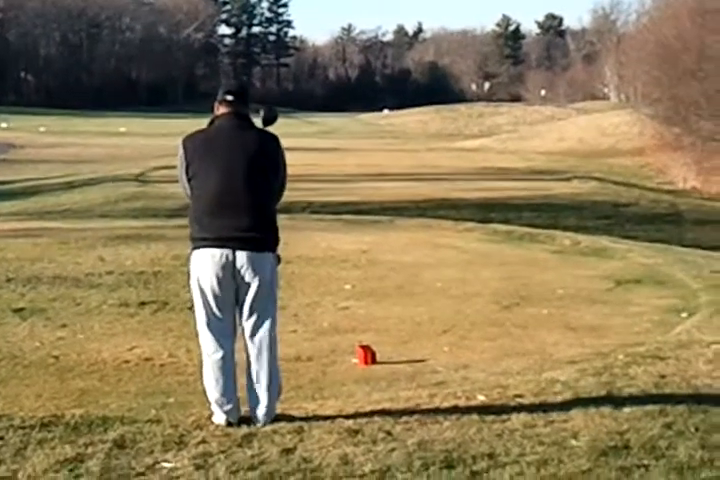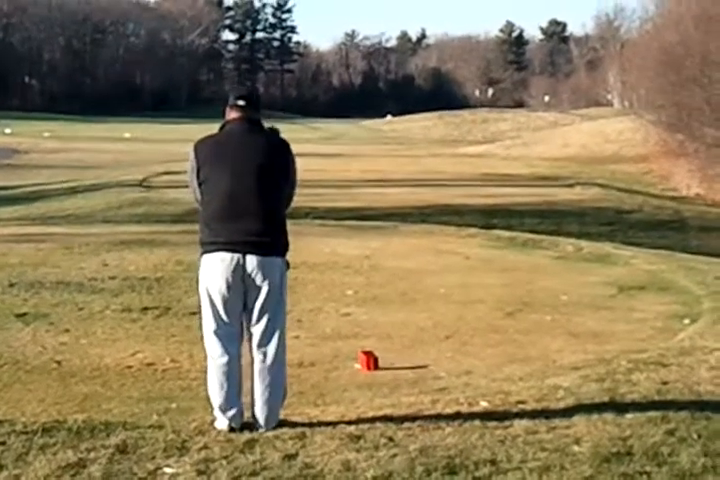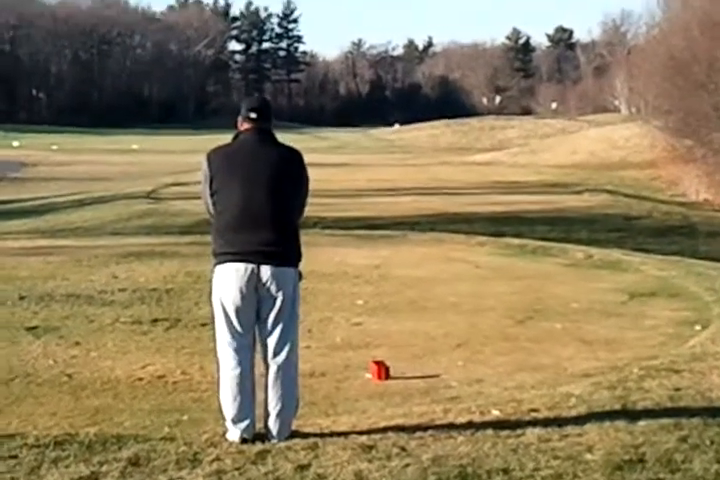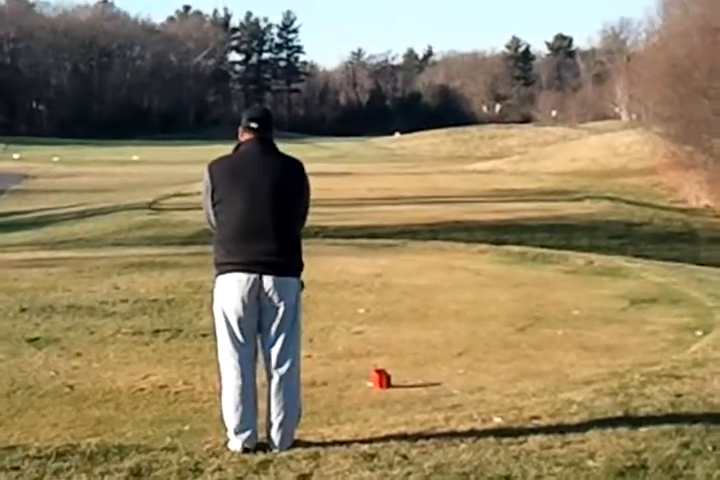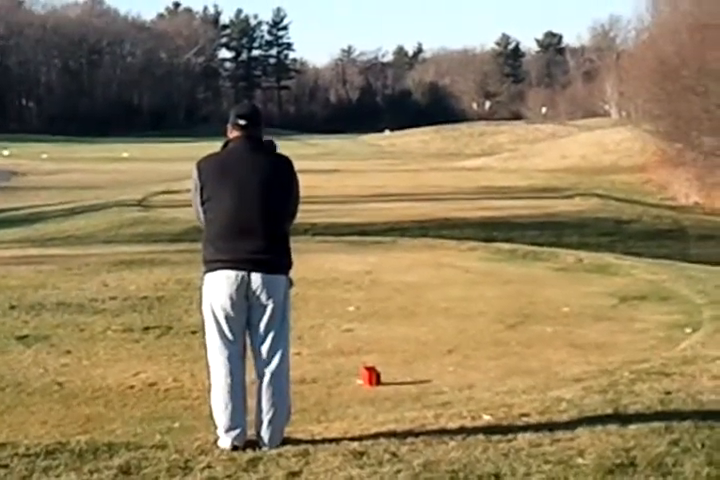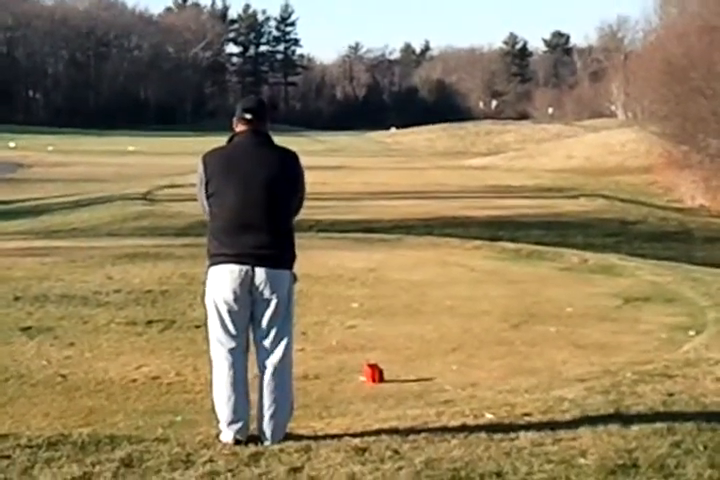
dt=0.5s
person 1, frame 1
left shoulder: (192, 144)
right shoulder: (268, 143)
left elbow: (190, 192)
right elbow: (276, 193)
left hip: (208, 249)
right hip: (257, 250)
left knee: (215, 336)
right knee: (261, 335)
left ankle: (225, 411)
right ankle: (262, 411)
person 1, frame 2
left shoulder: (203, 149)
right shoulder: (278, 148)
left elbow: (200, 198)
right elbow: (285, 199)
left hip: (218, 254)
right hip: (267, 254)
left knee: (221, 340)
right knee: (267, 341)
left ankle: (227, 417)
right ankle: (266, 417)
person 1, frame 3
left shoulder: (216, 159)
right shoulder: (291, 159)
left elbow: (212, 208)
right elbow: (297, 210)
left hip: (232, 264)
right hip: (280, 265)
left knee: (234, 351)
right knee: (280, 351)
left ankle: (240, 428)
right ankle: (279, 428)
person 1, frame 4
left shoulder: (218, 170)
right shoulder: (292, 169)
left elbow: (213, 220)
right elbow: (299, 220)
left hip: (234, 274)
right hip: (282, 274)
left knee: (236, 360)
right knee: (283, 361)
left ankle: (241, 438)
right ankle: (281, 438)
person 1, frame 5
left shoulder: (206, 167)
right shoulder: (281, 166)
left elbow: (202, 216)
left hip: (222, 272)
right hip: (270, 272)
left knee: (225, 357)
right knee: (272, 357)
left ankle: (231, 435)
right ankle: (270, 435)
person 1, frame 6
left shoulder: (212, 161)
right shoulder: (287, 161)
left elbow: (208, 209)
left hip: (226, 266)
right hip: (274, 267)
left knee: (227, 351)
right knee: (274, 352)
left ankle: (233, 429)
right ankle: (272, 431)
